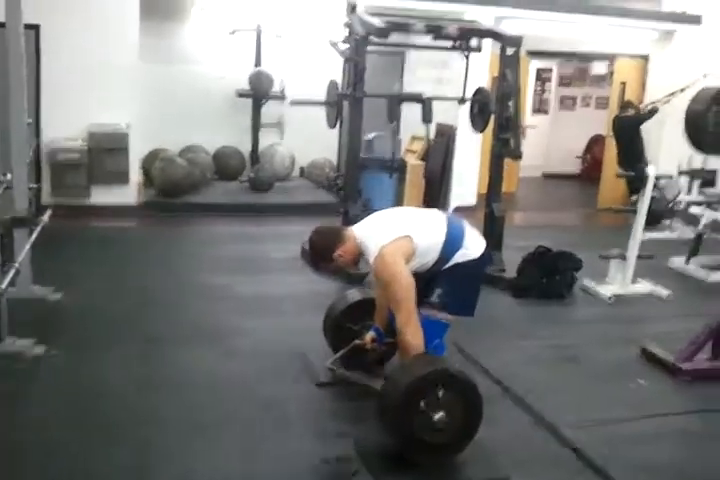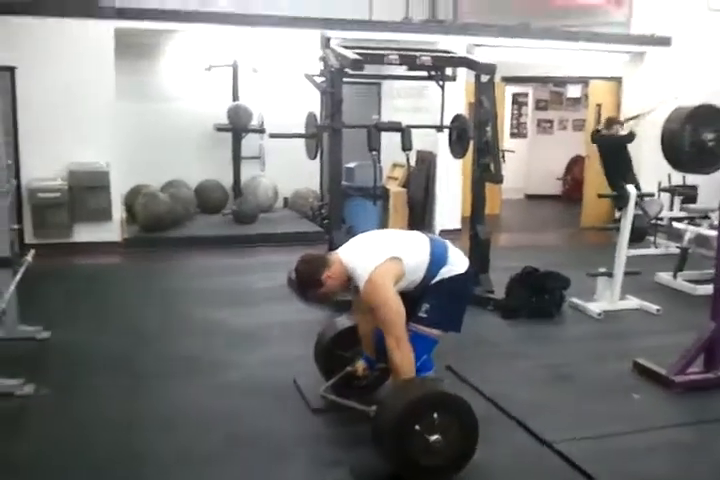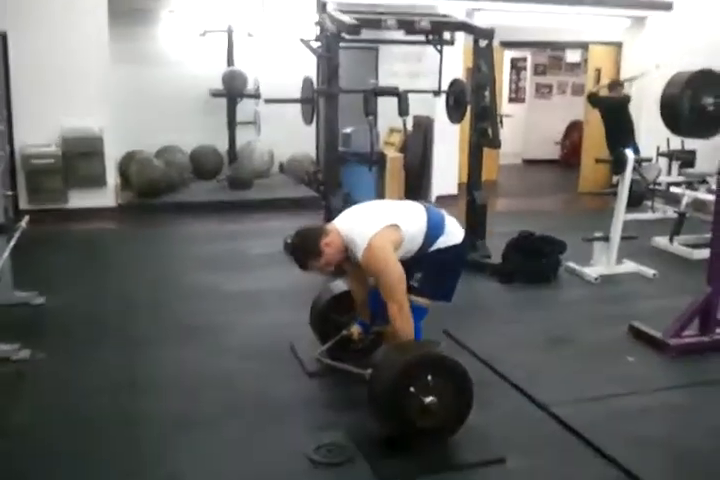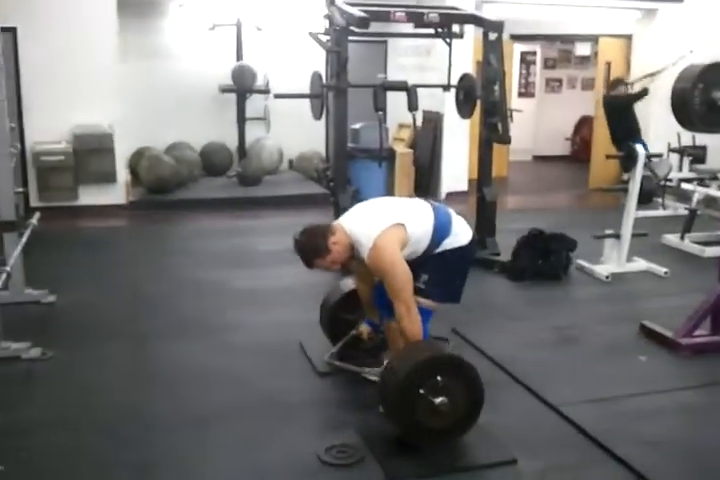
dt=0.2s
person 1, frame 1
left shoulder: (384, 255)
right shoulder: (361, 232)
left elbow: (407, 318)
right elbow: (384, 286)
right wrist: (378, 329)
left hip: (467, 256)
right hip: (442, 247)
left knee: (425, 333)
right knee: (399, 309)
person 1, frame 2
left shoulder: (372, 279)
right shoulder: (344, 258)
left elbow: (398, 341)
right elbow: (364, 313)
right wrist: (367, 357)
left hip: (451, 273)
right hip: (424, 268)
left knee: (414, 353)
right knee: (385, 339)
person 1, frame 3
left shoulder: (372, 248)
right shoulder: (340, 231)
left elbow: (398, 307)
right elbow: (357, 281)
right wrist: (363, 322)
left hip: (445, 243)
right hip: (418, 234)
left knee: (405, 315)
right knee: (379, 301)
person 1, frame 4
left shoulder: (378, 248)
right shoulder: (344, 230)
left elbow: (406, 307)
right elbow: (364, 278)
right wrist: (371, 321)
left hip: (452, 243)
right hip: (427, 232)
left knee: (415, 311)
right knee: (383, 299)
